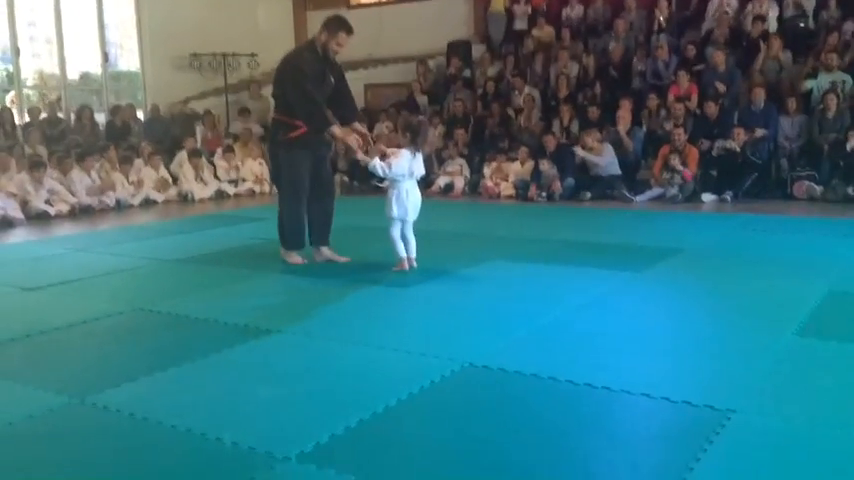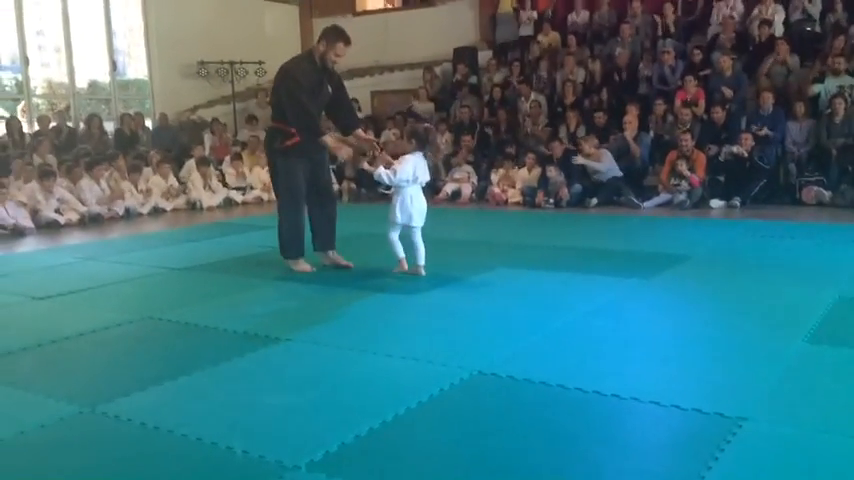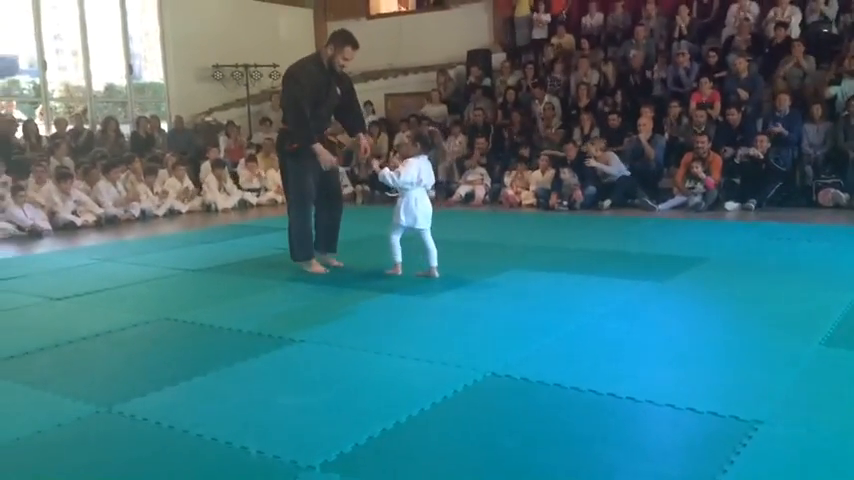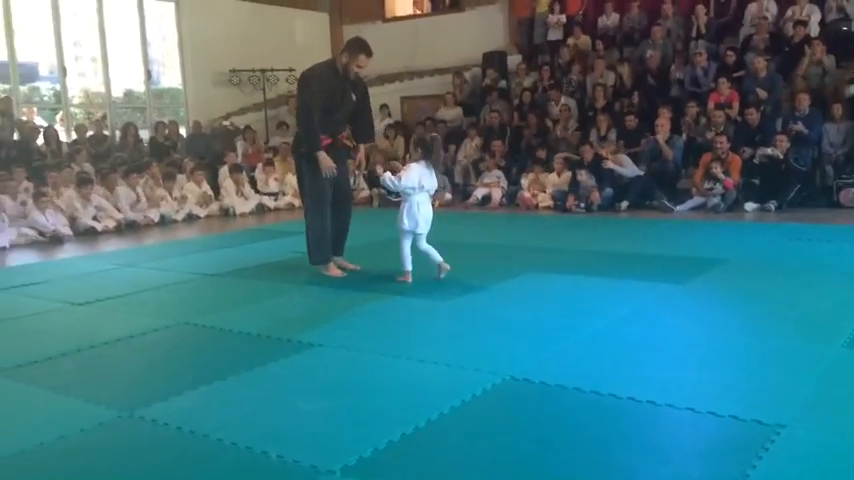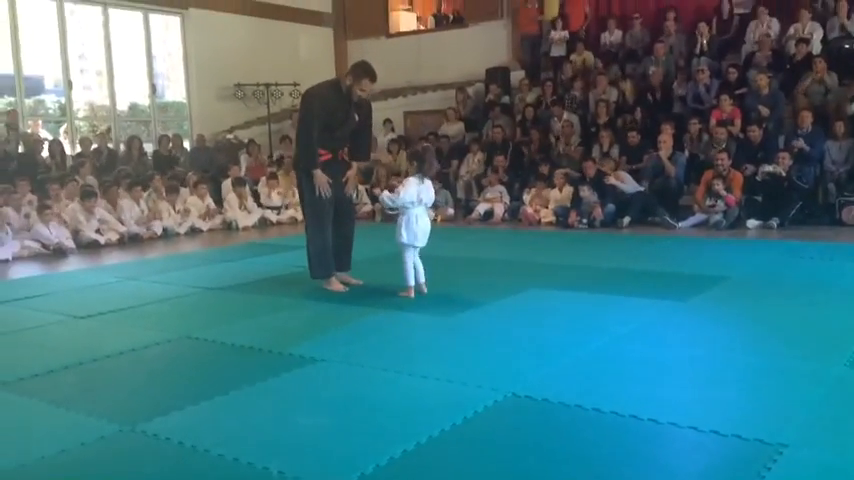
dt=0.2s
person 1, frame 1
left shoulder: (329, 63)
right shoulder: (297, 62)
left elbow: (340, 97)
right elbow: (309, 104)
left wrist: (355, 125)
right wrist: (339, 133)
left hip: (313, 133)
right hip: (288, 134)
left knee: (323, 192)
right knee: (295, 194)
left ankle: (321, 247)
right ankle: (290, 247)
person 1, frame 2
left shoulder: (328, 73)
right shoulder: (294, 71)
left elbow: (340, 106)
right elbow: (301, 113)
left wrist: (358, 134)
right wrist: (332, 143)
left hip: (312, 140)
right hip: (286, 142)
left knee: (324, 196)
right knee: (293, 201)
left ankle: (328, 251)
right ankle: (293, 256)
person 1, frame 3
left shoulder: (339, 77)
right shoulder: (300, 73)
left elbow: (349, 108)
right elbow: (298, 116)
left wrist: (360, 135)
right wrist: (317, 148)
left hip: (319, 142)
right hip: (296, 145)
left knee: (332, 199)
right knee: (302, 202)
left ankle: (324, 251)
right ankle: (305, 258)
person 1, frame 4
left shoulder: (356, 84)
right shoulder: (315, 78)
left elbow: (361, 116)
right elbow: (307, 119)
left wrist: (362, 147)
right wrist: (320, 155)
left hip: (336, 147)
right hip: (312, 149)
left knee: (342, 203)
right knee: (319, 205)
left ankle: (335, 254)
right ankle: (323, 261)
person 1, frame 5
left shoulder: (362, 104)
right shoulder: (318, 96)
left elbow: (361, 137)
right elbow: (306, 137)
left wrist: (354, 168)
right wrist: (316, 171)
left hip: (338, 163)
right hip: (313, 164)
left knee: (345, 218)
right knee: (320, 220)
left ankle: (340, 270)
right ankle: (326, 275)
person 2, frame 1
left shoulder: (403, 154)
right shoulder: (416, 153)
left elbow: (385, 169)
left wrist: (367, 160)
right wrist: (386, 151)
left hip: (401, 194)
right hip: (412, 193)
left knee: (395, 231)
right knee: (408, 230)
left ankle: (403, 261)
right ankle: (412, 259)
person 2, frame 2
left shoulder: (407, 160)
right shoulder: (421, 160)
left elbow: (391, 177)
left wrist: (372, 169)
right wrist: (391, 162)
left hip: (405, 200)
right hip: (417, 200)
left knee: (393, 234)
right knee: (416, 236)
left ankle: (402, 262)
right ankle: (420, 267)
person 2, frame 3
left shoulder: (411, 163)
right shoulder: (426, 163)
left elbow: (395, 179)
left wrist: (380, 169)
right wrist: (398, 166)
left hip: (409, 203)
right hip: (423, 203)
left knee: (394, 236)
right knee: (427, 238)
left ankle: (397, 267)
right ankle: (433, 269)
person 2, frame 4
left shoulder: (412, 168)
right shoulder: (430, 169)
left elbow: (396, 183)
left wrist: (382, 174)
left hip: (412, 208)
right hip: (425, 207)
left knee: (405, 243)
right knee: (421, 244)
left ankle: (407, 274)
right ankle: (441, 264)
person 2, frame 5
left shoulder: (410, 182)
right shoulder: (427, 182)
left elbow: (396, 200)
left wrist: (382, 195)
left hip: (410, 221)
right hip: (423, 220)
left knee: (407, 257)
right knee: (414, 256)
left ankle: (410, 289)
right ankle: (422, 285)
